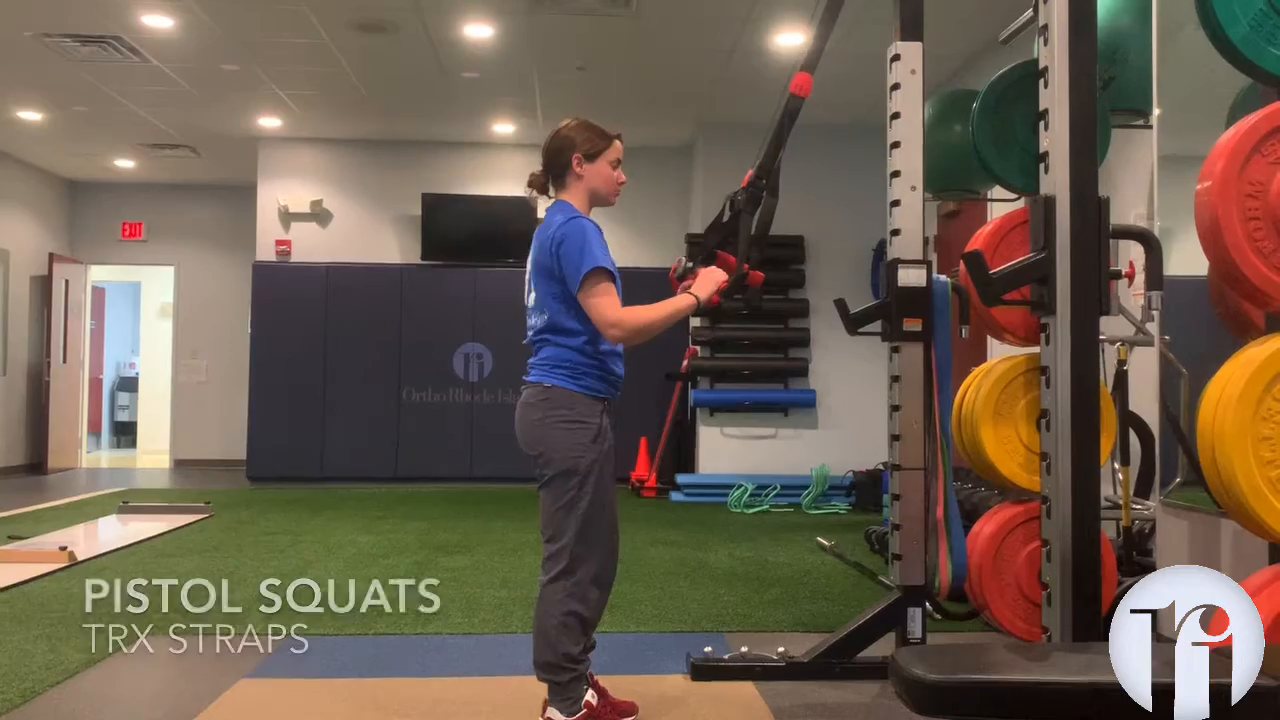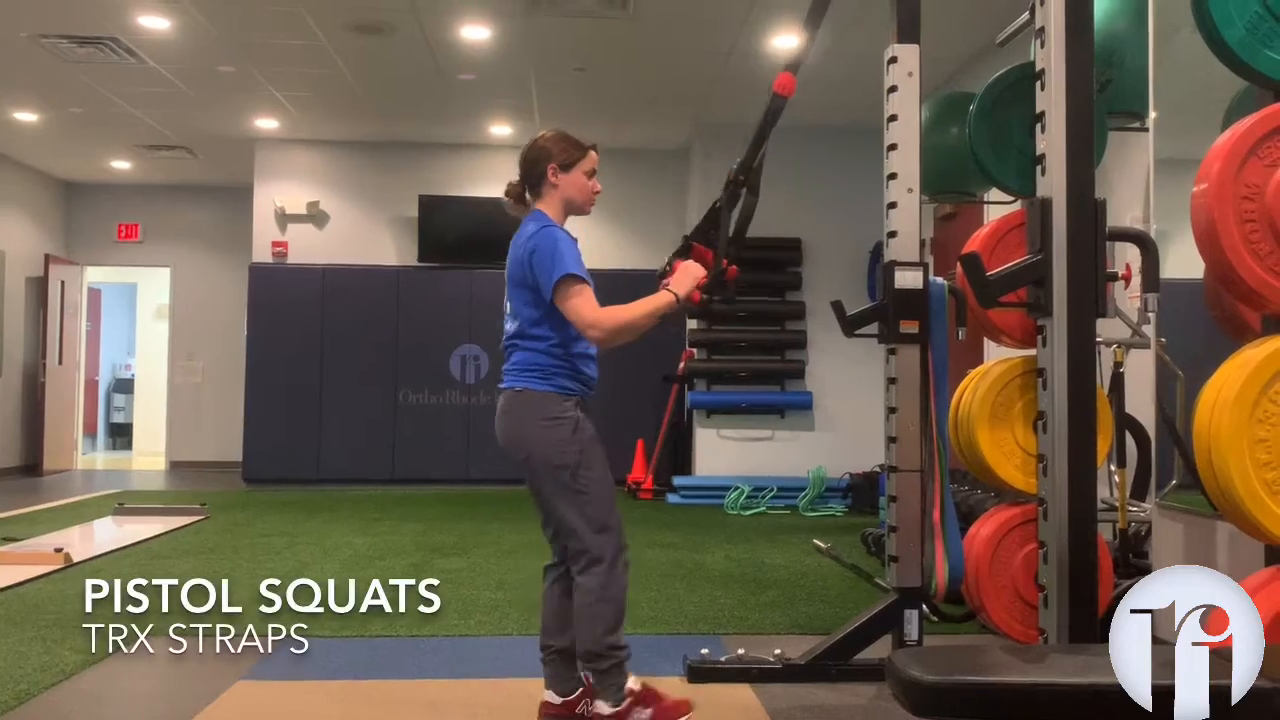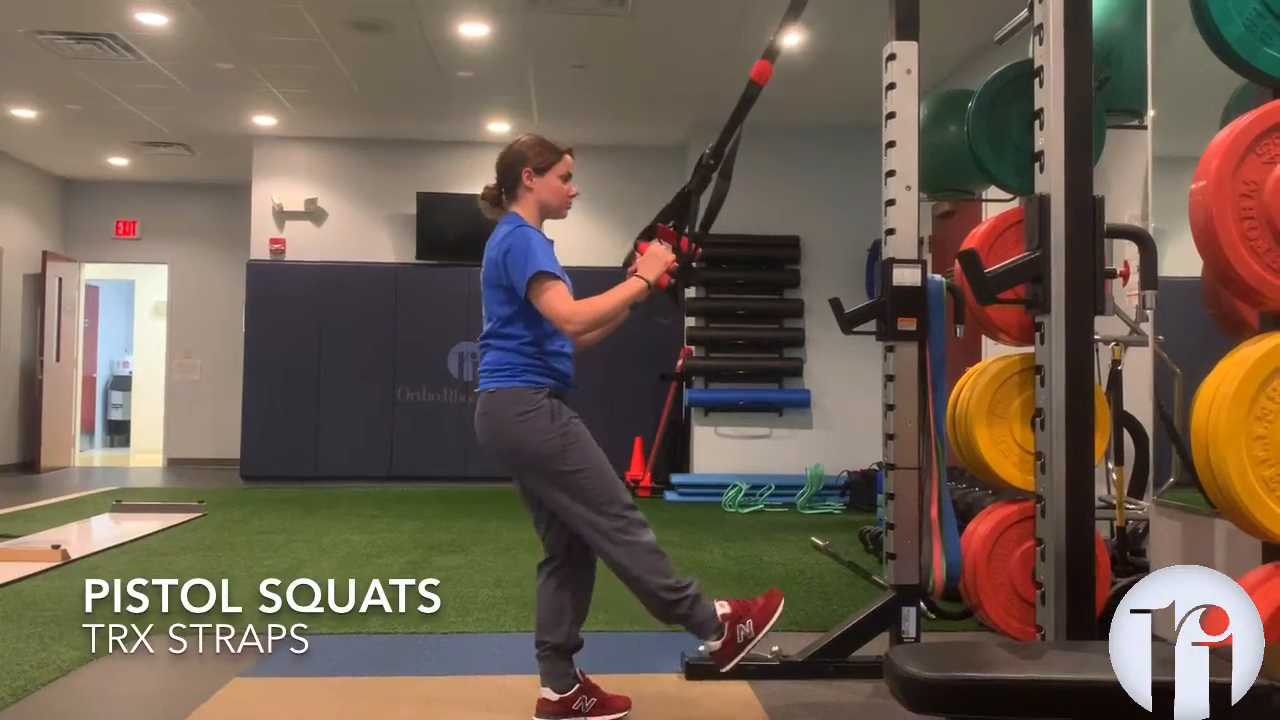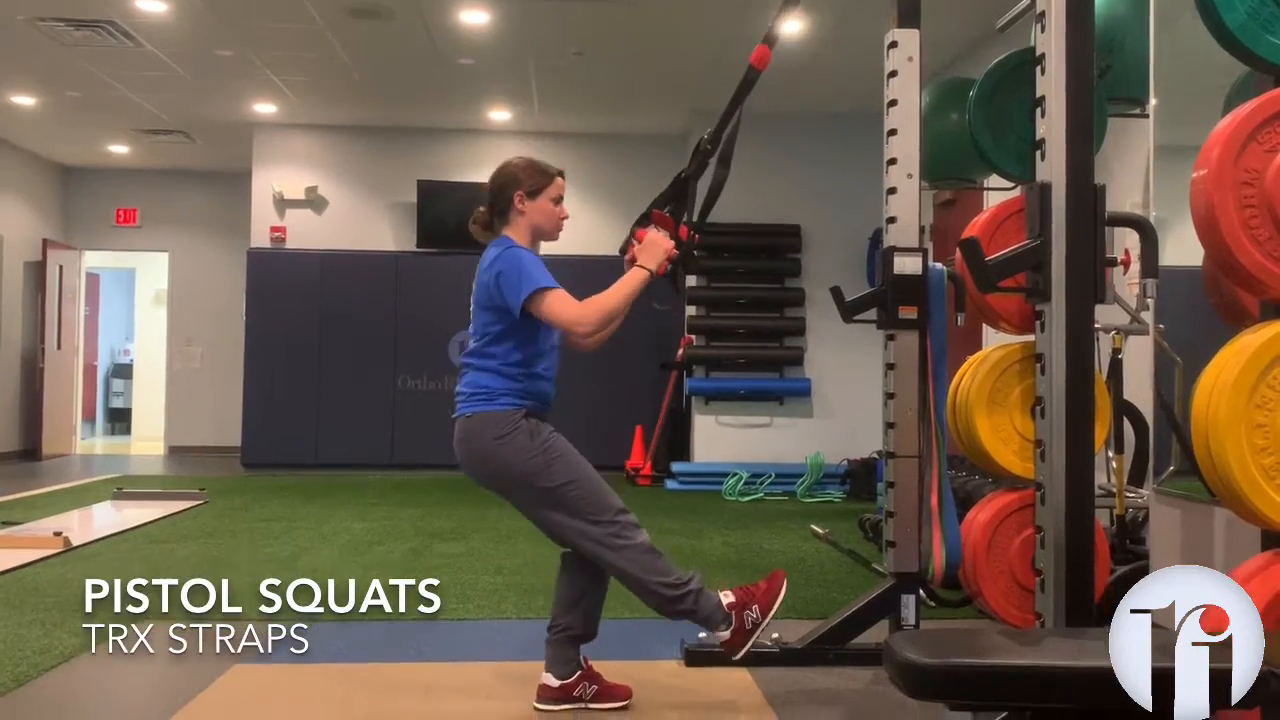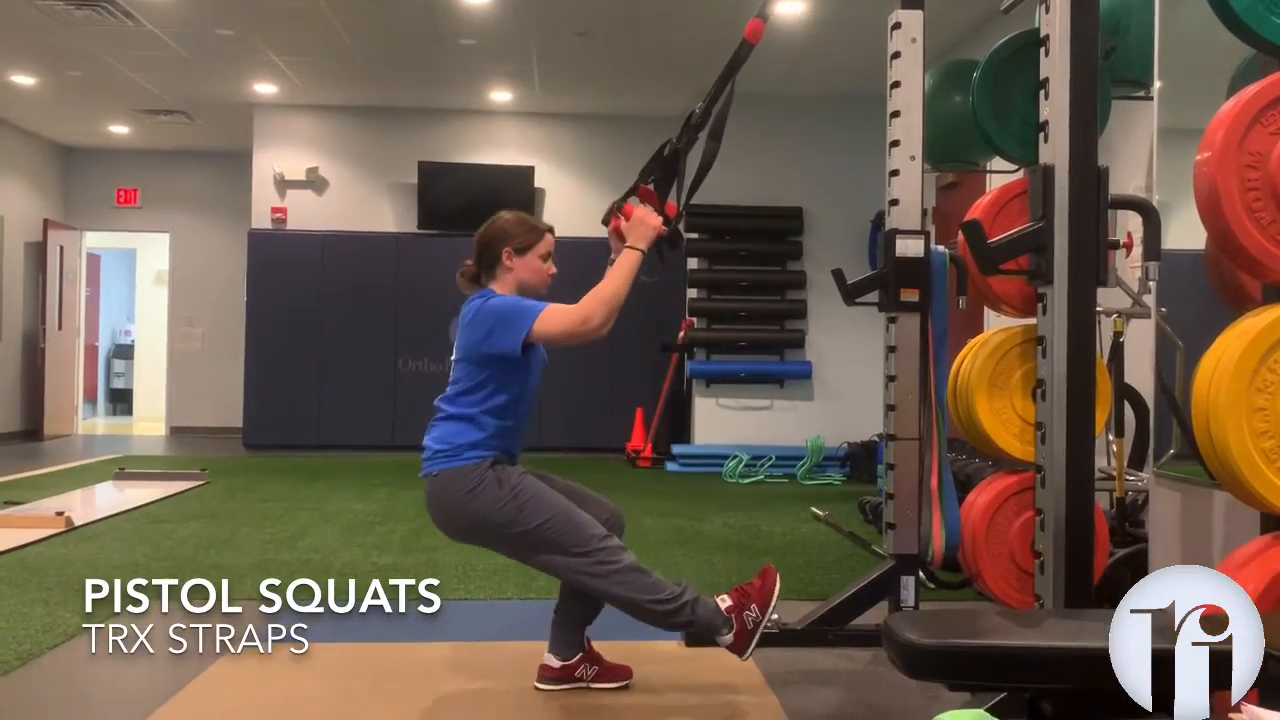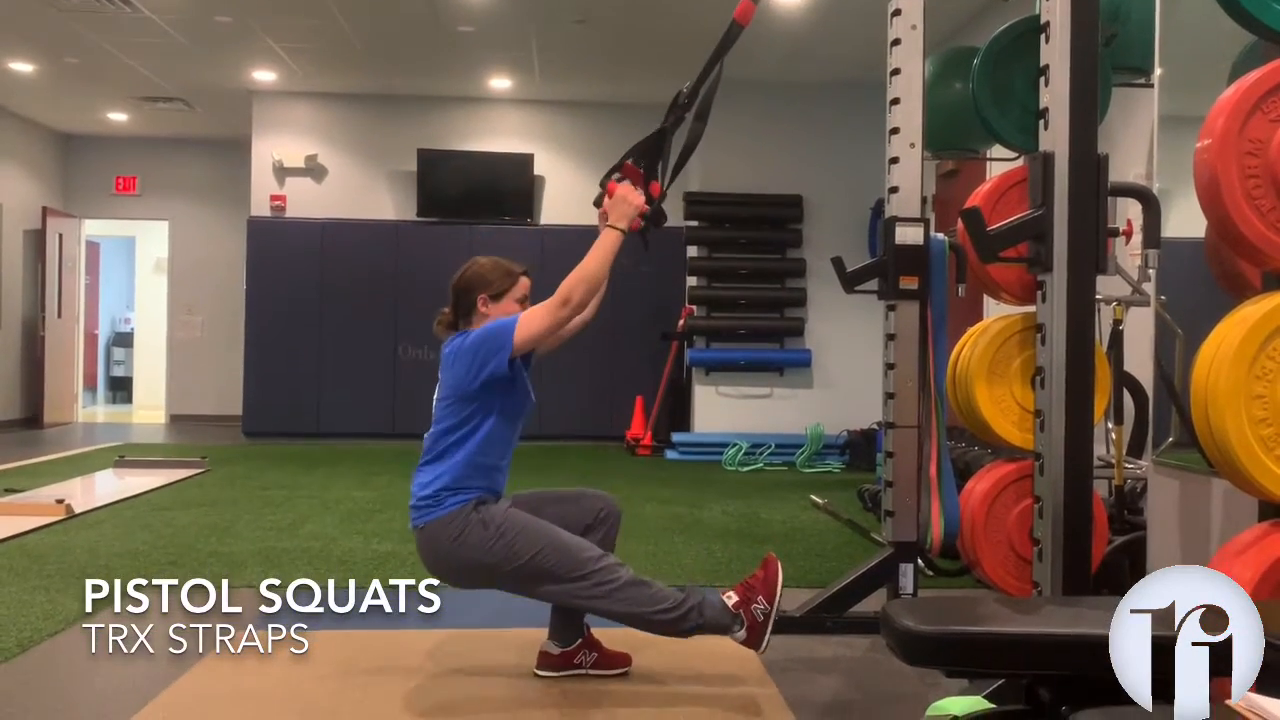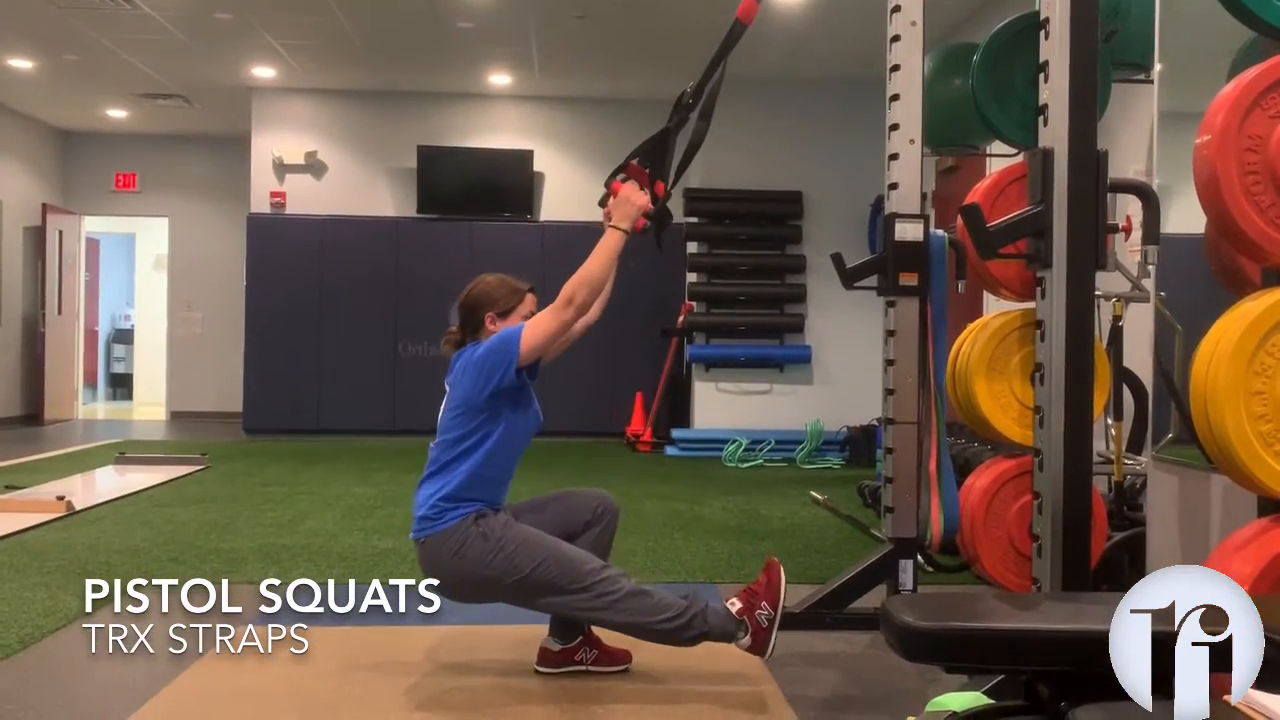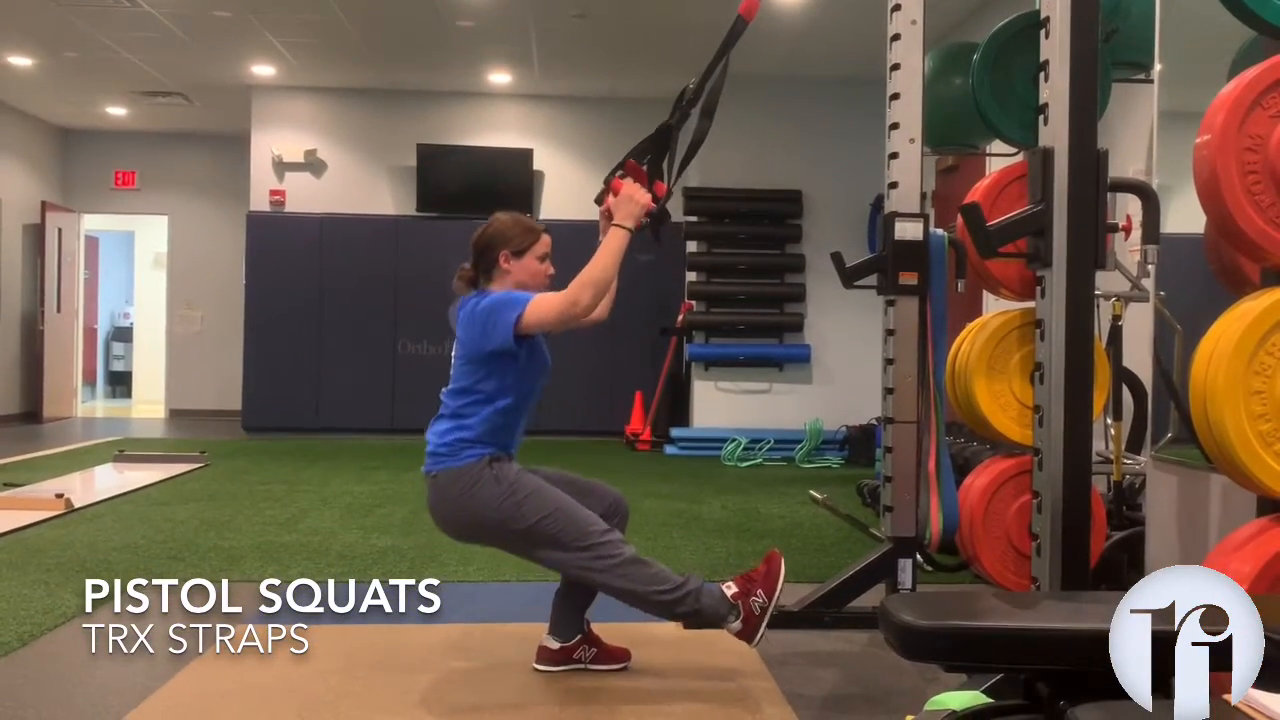
dt=0.4s
person 1, frame 1
left shoulder: (557, 229)
right shoulder: (576, 230)
left elbow: (597, 328)
right elbow: (613, 323)
left wrist: (683, 298)
right wrist: (694, 296)
left hip: (561, 406)
right hip: (570, 410)
left knee: (587, 557)
right knee: (577, 560)
person 1, frame 2
left shoulder: (535, 238)
right shoulder: (548, 238)
left elbow: (582, 334)
right elbow: (594, 324)
left wrist: (663, 303)
right wrist: (674, 293)
left hip: (534, 410)
right hip: (548, 410)
left knee: (572, 551)
right knee: (602, 547)
person 1, frame 3
left shoulder: (519, 241)
right shoulder: (520, 239)
left elbow: (569, 336)
right elbow: (572, 319)
left wrist: (637, 288)
right wrist: (642, 279)
left hip: (514, 410)
right hip: (527, 407)
left knee: (570, 547)
right knee: (616, 522)
right ankle: (713, 626)
person 1, frame 4
left shoulder: (513, 261)
right shoulder: (511, 261)
left elbow: (582, 339)
right elbow: (581, 321)
left wrist: (634, 274)
right wrist: (643, 269)
left hip: (498, 428)
right hip: (503, 428)
left knee: (591, 539)
right knee: (609, 527)
left ankle: (564, 675)
right ankle: (720, 616)
person 1, frame 5
left shoulder: (502, 311)
right shoulder: (493, 311)
left elbow: (593, 324)
right elbow: (587, 321)
left wrist: (619, 256)
right wrist: (636, 247)
left hip: (478, 471)
right hip: (467, 481)
left knee: (602, 523)
right knee: (592, 548)
left ankle: (565, 658)
right ankle: (721, 619)
person 1, frame 6
left shoulder: (493, 354)
right shoulder: (472, 350)
left elbow: (581, 313)
right elbow: (566, 303)
left wrist: (608, 231)
right wrist: (617, 226)
left hip: (471, 512)
right hip: (455, 527)
left knee: (598, 512)
right knee: (594, 571)
left ankle: (565, 646)
right ankle: (728, 616)
person 1, frame 7
left shoulder: (501, 370)
right shoulder: (482, 363)
left elbow: (584, 314)
right elbow: (569, 303)
left wrist: (616, 229)
right wrist: (619, 227)
left hip: (472, 526)
right hip: (457, 543)
left knee: (596, 510)
right knee: (596, 583)
left ankle: (566, 643)
right ankle: (734, 623)
person 1, frame 8
left shoulder: (505, 313)
right shoulder: (490, 309)
left elbow: (596, 311)
right elbow: (578, 303)
left wrist: (609, 232)
right wrist: (623, 225)
left hip: (481, 472)
right hip: (466, 483)
left knee: (608, 508)
right knee: (595, 543)
left ankle: (565, 639)
right ankle: (726, 606)
